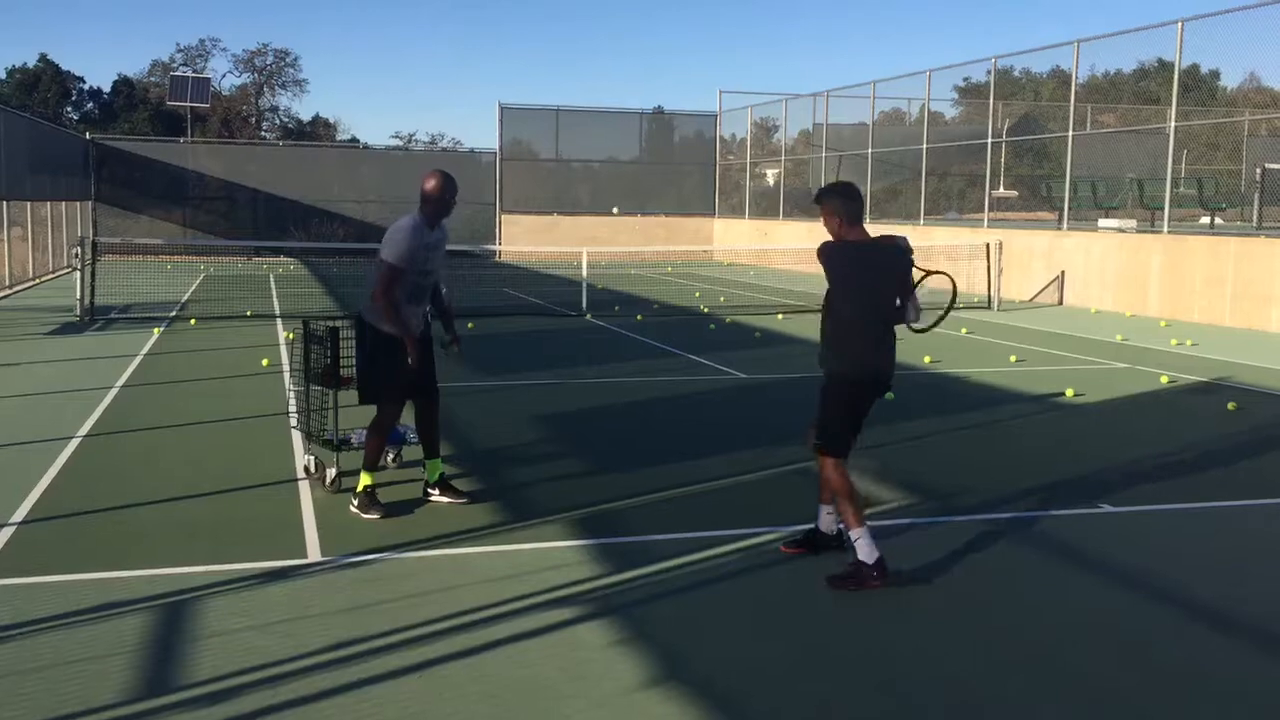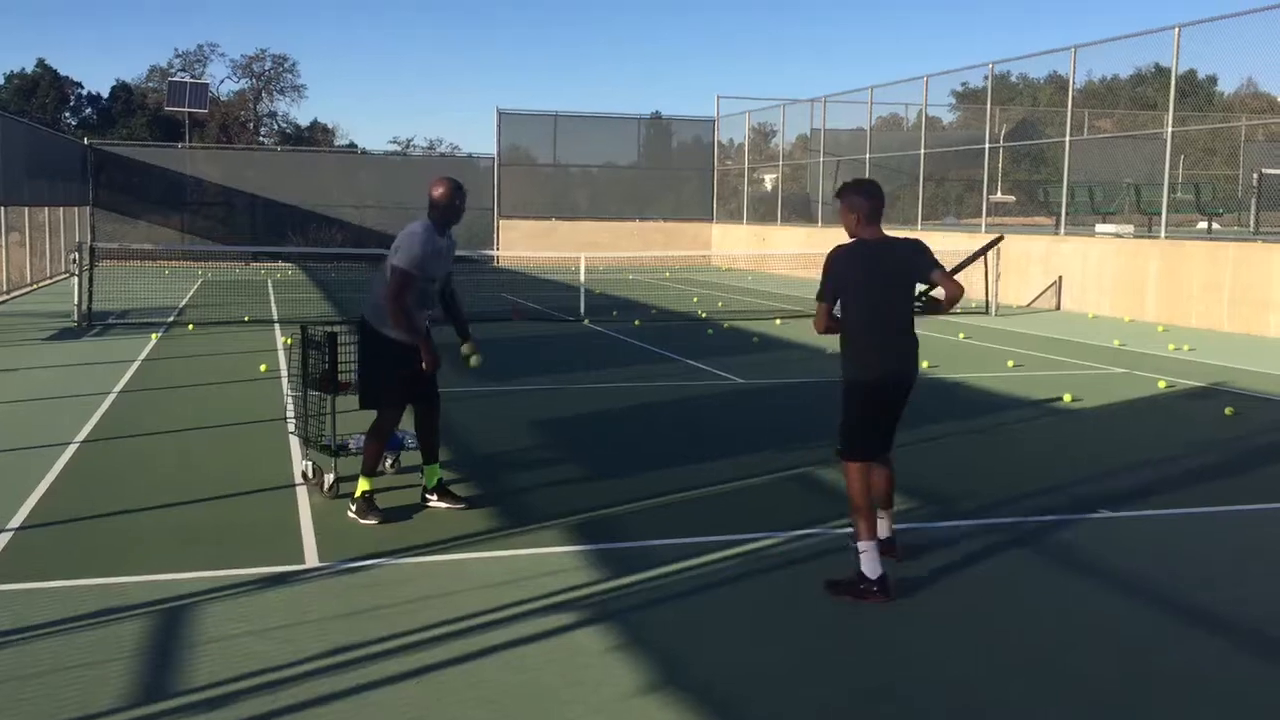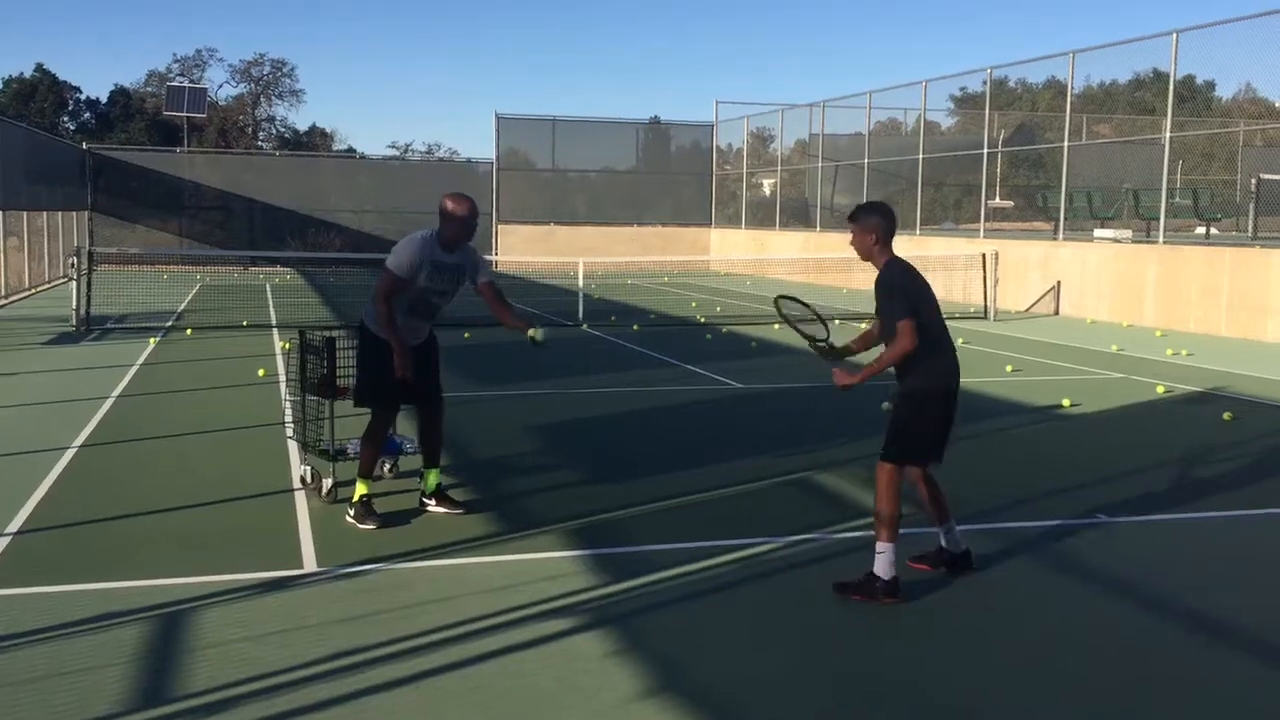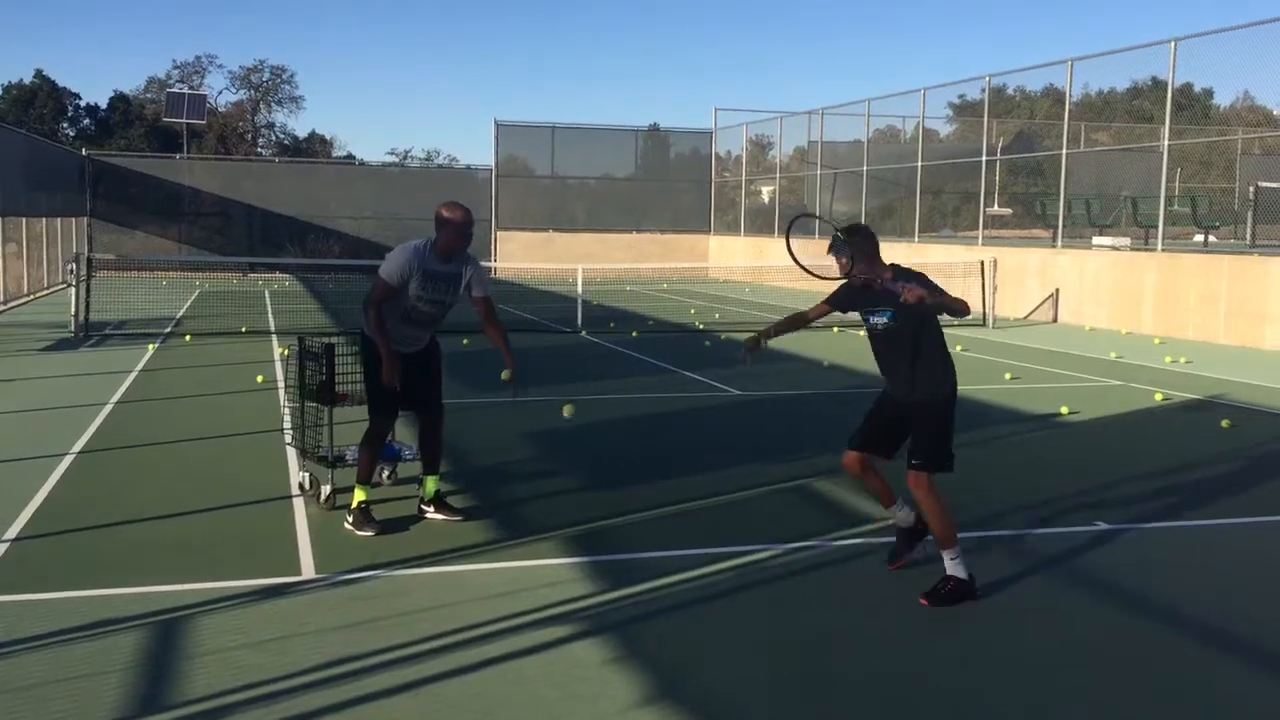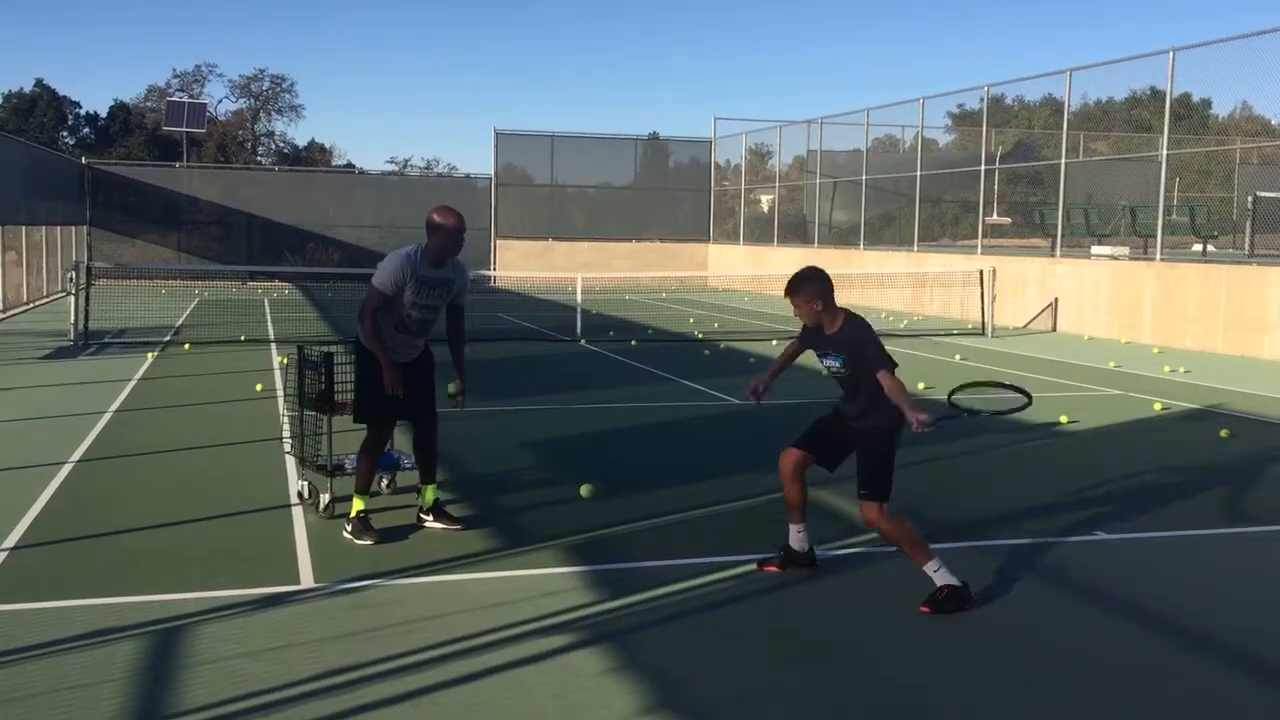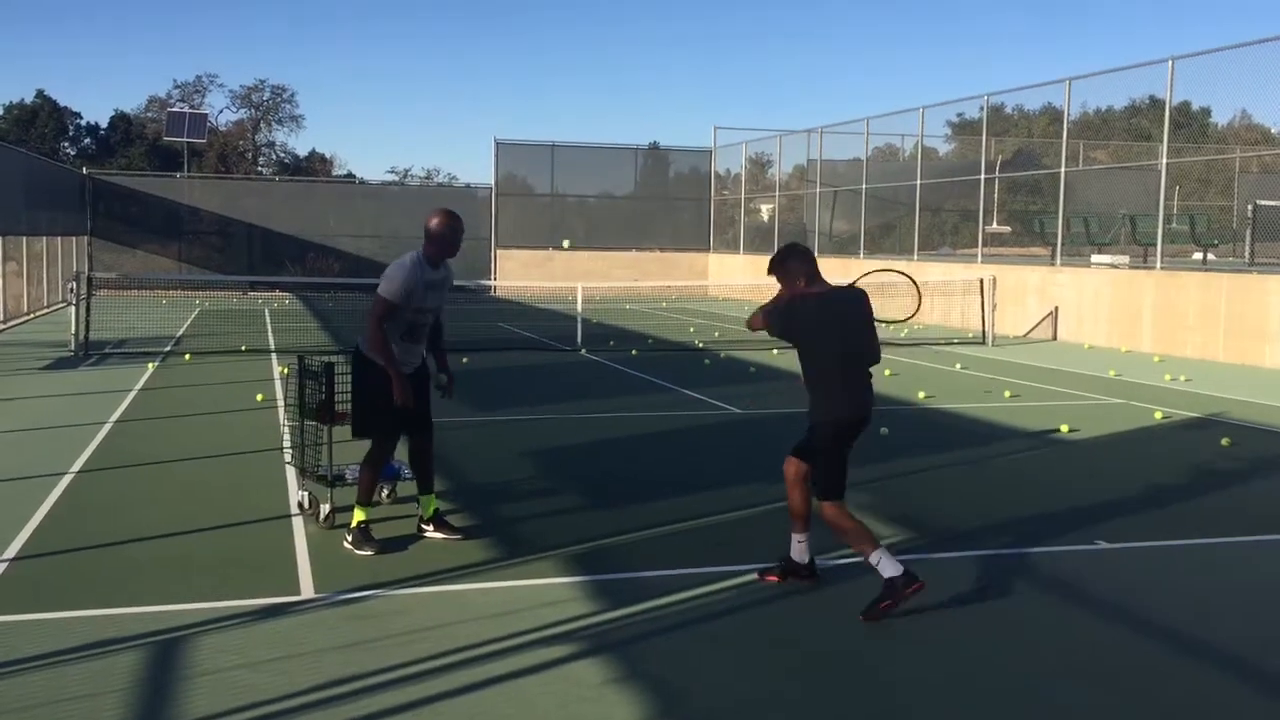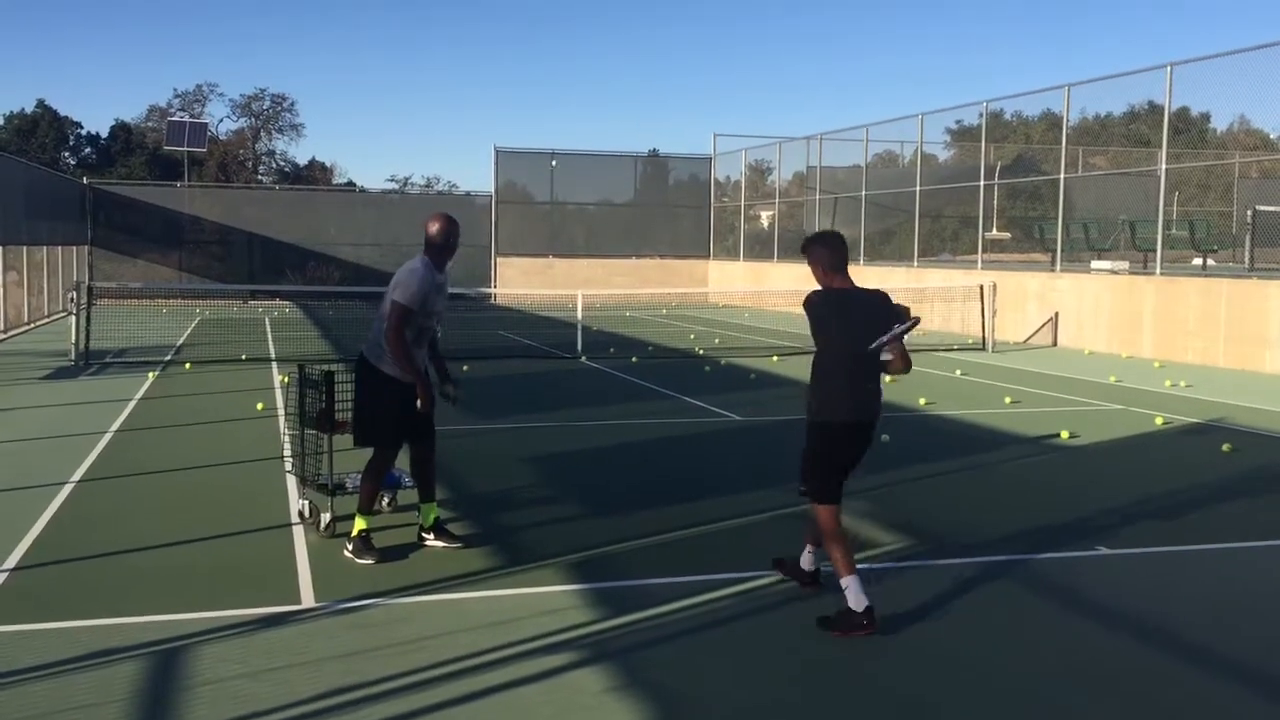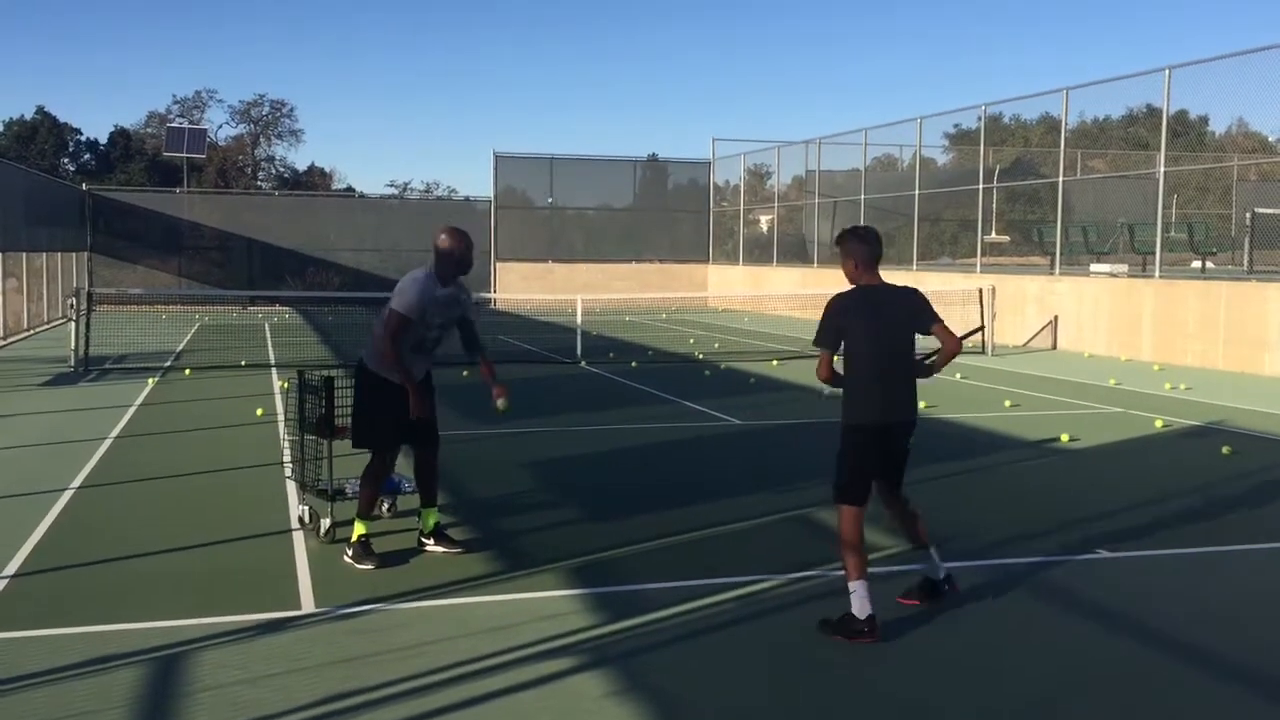
dt=0.3s
person 1, frame 1
left shoulder: (831, 253)
right shoulder: (896, 249)
right elbow: (906, 310)
left hip: (846, 370)
right hip: (879, 368)
left knee: (831, 460)
right knee: (829, 449)
left ankle: (868, 561)
right ankle: (825, 531)
person 1, frame 2
left shoulder: (840, 258)
right shoulder: (912, 251)
left elbow: (822, 324)
right elbow: (955, 291)
right wrist: (928, 309)
left hip: (864, 374)
right hip: (903, 371)
left knee: (856, 466)
right knee: (879, 453)
left ankle: (871, 576)
right ankle: (884, 534)
person 1, frame 3
left shoulder: (893, 279)
right shoulder: (894, 274)
left elbow: (907, 343)
right elbow: (881, 331)
left wrist: (856, 376)
right wrist: (842, 350)
left hip: (928, 383)
right hip: (931, 382)
left knee: (888, 471)
right knee: (916, 467)
left ankle: (882, 577)
right ankle: (953, 549)
person 1, frame 4
left shoulder: (910, 282)
right shoulder: (857, 289)
left elbow: (962, 310)
right elbow: (809, 315)
left wrist: (927, 299)
right wrist: (767, 333)
left hip: (933, 394)
right hip: (898, 392)
left knee: (919, 482)
right knee: (854, 460)
left ankle: (959, 577)
right ankle: (909, 522)
person 1, frame 5
left shoulder: (859, 337)
right shoulder: (818, 328)
left elbow: (890, 382)
right elbow: (794, 346)
left wrist: (912, 411)
right wrist: (767, 378)
left hip: (876, 423)
right hip: (848, 413)
left knee: (873, 513)
right knee: (790, 462)
left ankle: (950, 586)
right ankle: (798, 550)
person 1, frame 6
left shoulder: (796, 312)
right shoulder: (857, 298)
left elbow: (755, 322)
right elbow: (872, 356)
left wrist: (778, 301)
left hip: (834, 415)
right hip: (855, 405)
left knee: (831, 507)
right knee: (794, 470)
left ankle: (896, 575)
right ankle: (800, 560)
person 1, frame 7
left shoulder: (816, 304)
right shoulder: (880, 303)
right elbow: (901, 364)
left hip: (828, 417)
right hip: (865, 417)
left knee: (822, 509)
right knee: (826, 495)
left ankle: (859, 609)
right ankle: (807, 565)
person 1, frame 8
left shoulder: (841, 305)
right shoulder: (910, 299)
left elbow: (823, 372)
right elbow: (952, 345)
right wrist: (928, 369)
left hip: (862, 418)
right hip: (902, 415)
left knee: (850, 511)
right knee: (894, 495)
left ankle: (861, 616)
right ankle: (938, 576)
person 2, frame 1
left shoulder: (438, 233)
right shoulder: (407, 234)
right elbow: (382, 294)
left wrist: (449, 328)
right wrist: (409, 341)
left hip: (415, 330)
right hip: (383, 333)
left knee: (429, 401)
right knee: (390, 409)
left ankle: (434, 480)
right ankle: (363, 490)
person 2, frame 2
left shoulder: (446, 241)
right shoulder: (418, 240)
left elbow: (446, 292)
right elbow: (394, 299)
left wrist: (466, 336)
right wrist: (425, 345)
left hip: (414, 335)
right hip: (385, 336)
left knee: (429, 406)
right knee: (390, 415)
left ankle: (432, 485)
right ankle: (361, 495)
person 2, frame 3
left shoulder: (470, 258)
right shoulder: (415, 248)
left elbow: (495, 302)
right elbow: (381, 297)
left wrist: (529, 329)
right wrist: (399, 348)
left hip: (421, 339)
right hip: (382, 338)
left knee: (432, 409)
right knee: (384, 415)
left ankle: (431, 490)
right ankle: (359, 498)
person 2, frame 4
left shoulder: (470, 268)
right shoulder: (408, 256)
left elbow: (488, 318)
right elbow: (372, 304)
left wrist: (509, 361)
right wrist: (387, 357)
left hip: (423, 346)
right hip: (382, 345)
left knee: (433, 416)
right knee: (383, 422)
left ankle: (430, 497)
right ankle: (358, 505)
person 2, frame 5
left shoulder: (458, 272)
right shoulder: (400, 264)
left elbow: (455, 325)
right elbow: (367, 314)
left wrist: (460, 373)
right wrist: (387, 365)
left hip: (417, 355)
right hip: (378, 354)
left knee: (427, 426)
right knee: (380, 432)
left ankle: (428, 505)
right ankle: (357, 514)
person 2, frame 6
left shoulder: (444, 273)
right shoulder: (405, 270)
right elbow: (374, 325)
left wrist: (442, 366)
right wrist: (395, 376)
left hip: (414, 365)
right hip: (378, 366)
left knee: (423, 437)
right knee: (384, 443)
left ankle: (428, 515)
right ankle: (357, 525)
person 2, frame 7
left shoulder: (438, 277)
right shoulder: (417, 276)
right elbow: (393, 334)
left wrist: (442, 373)
right wrist: (421, 382)
left hip: (411, 374)
right hip: (383, 374)
left knee: (424, 444)
right knee: (386, 452)
left ankle: (429, 523)
right ankle: (358, 534)
person 2, frame 8
left shoulder: (459, 292)
right shoulder: (417, 286)
left elbow: (471, 341)
right elbow: (387, 340)
left wrist: (493, 381)
right wrist: (412, 390)
left hip: (416, 377)
right hip: (380, 377)
left knee: (428, 449)
right knee: (384, 456)
left ankle: (429, 529)
right ankle: (358, 539)
